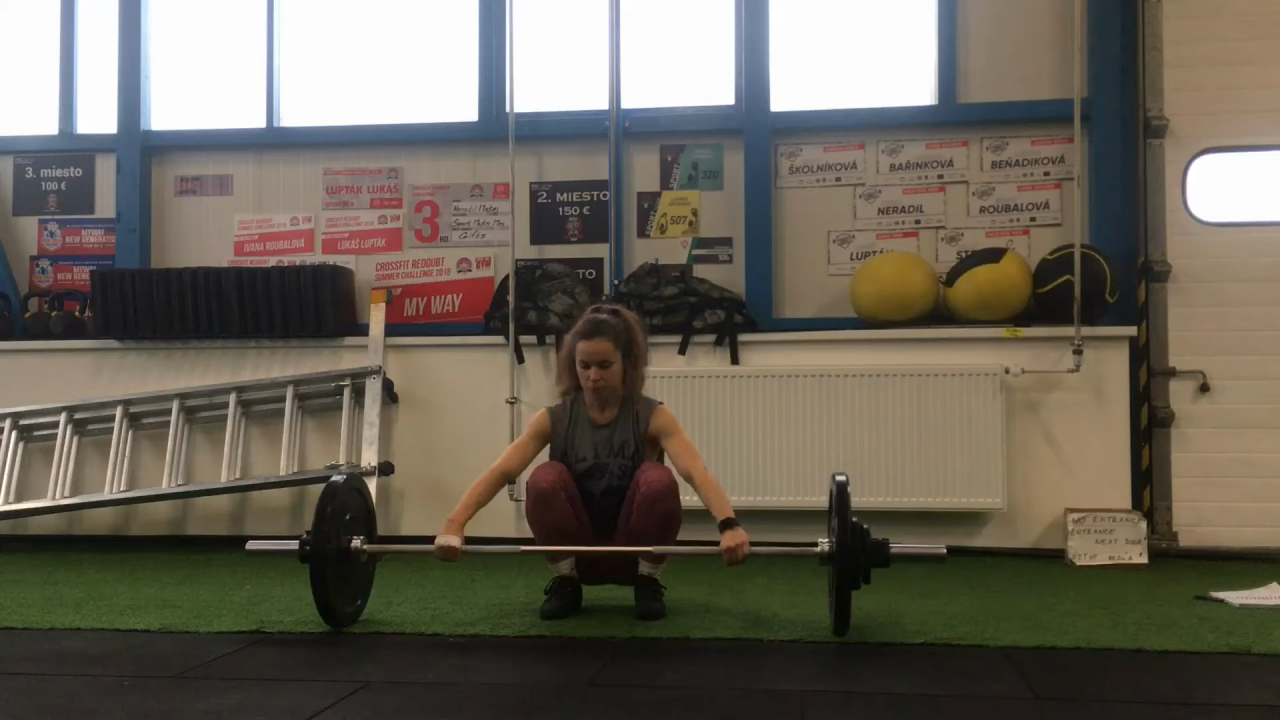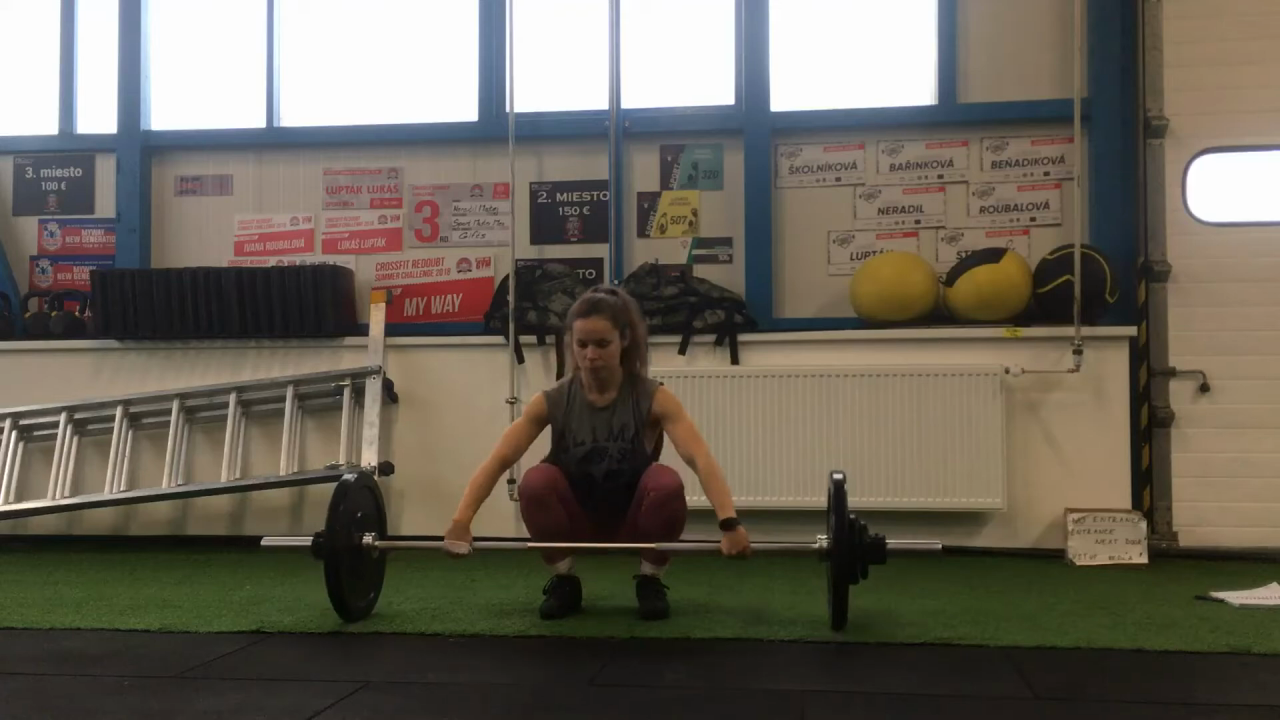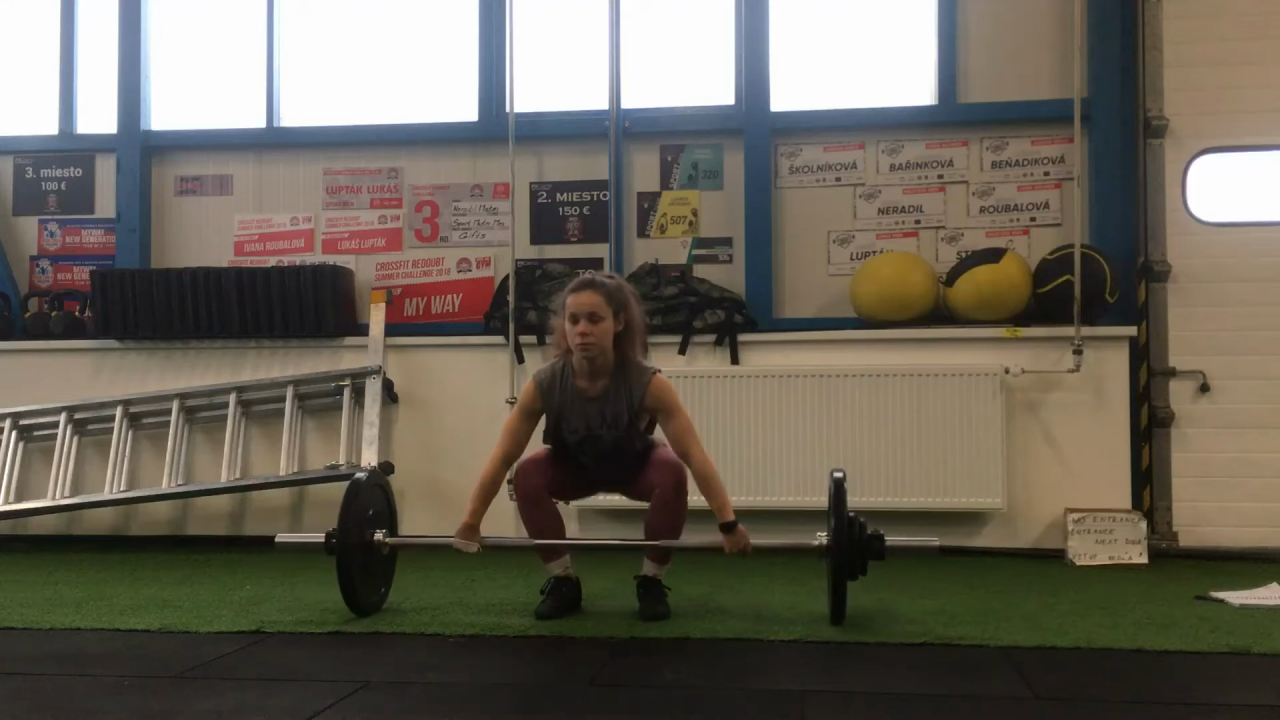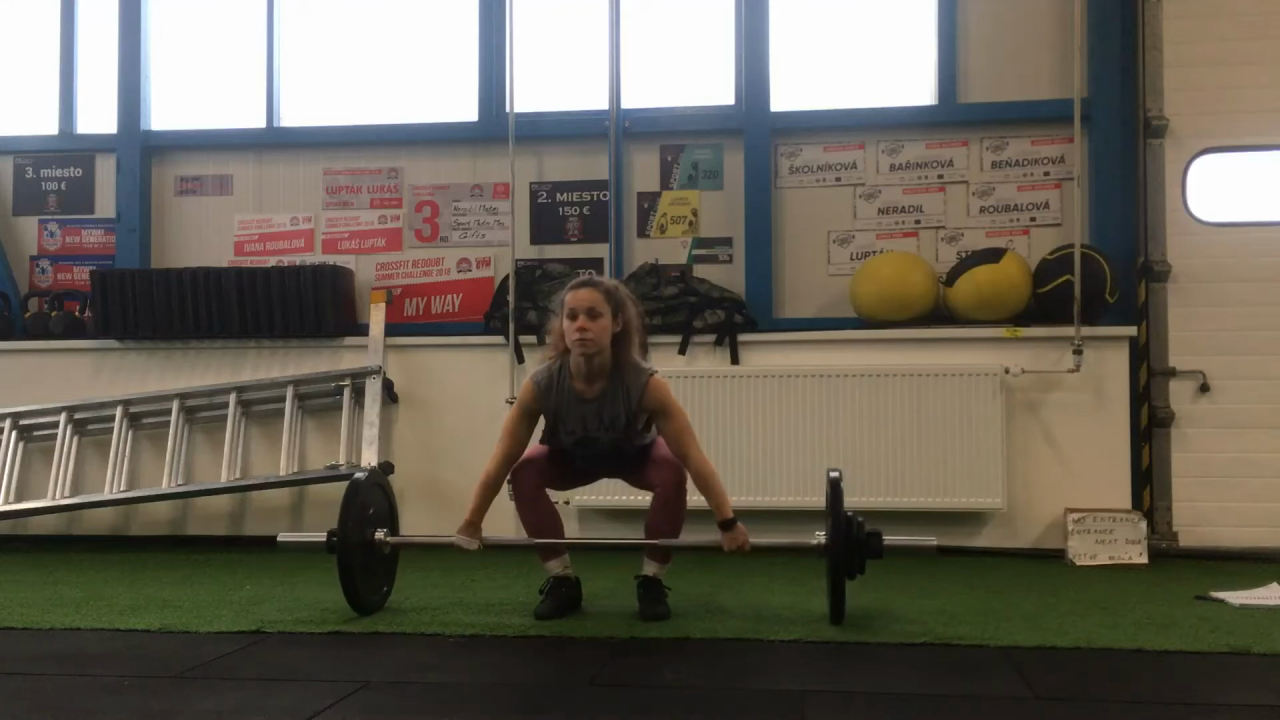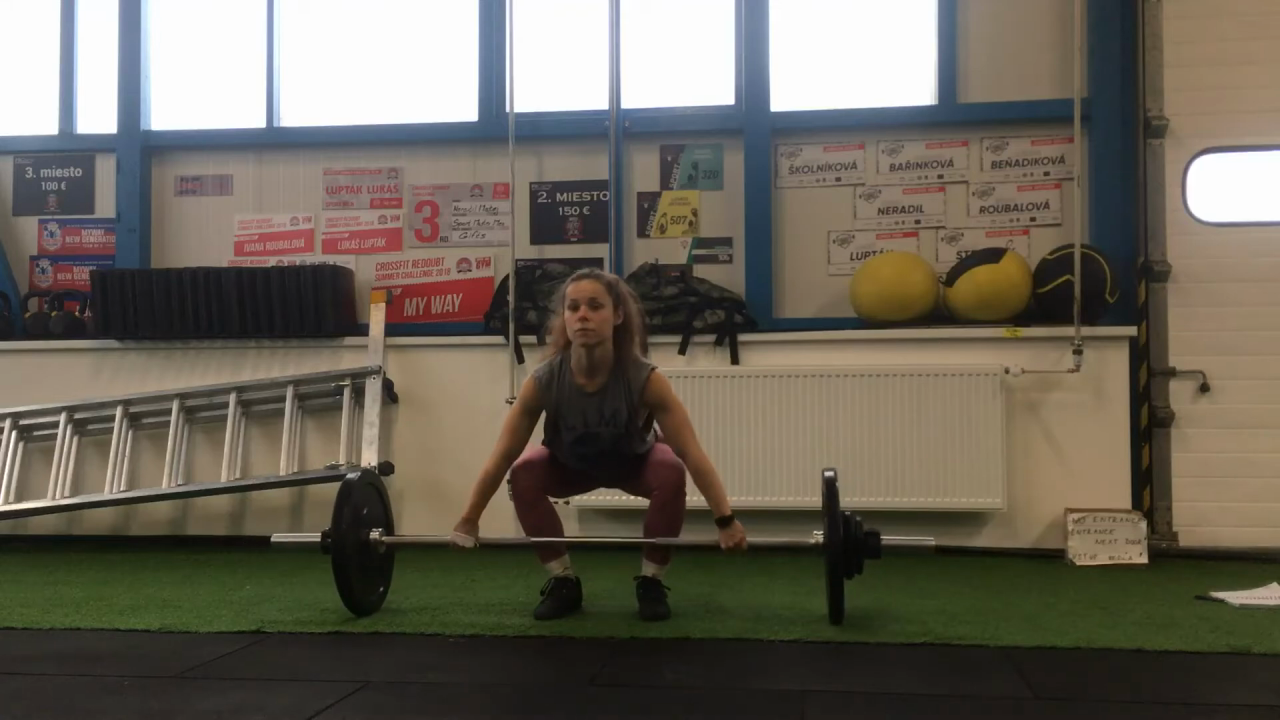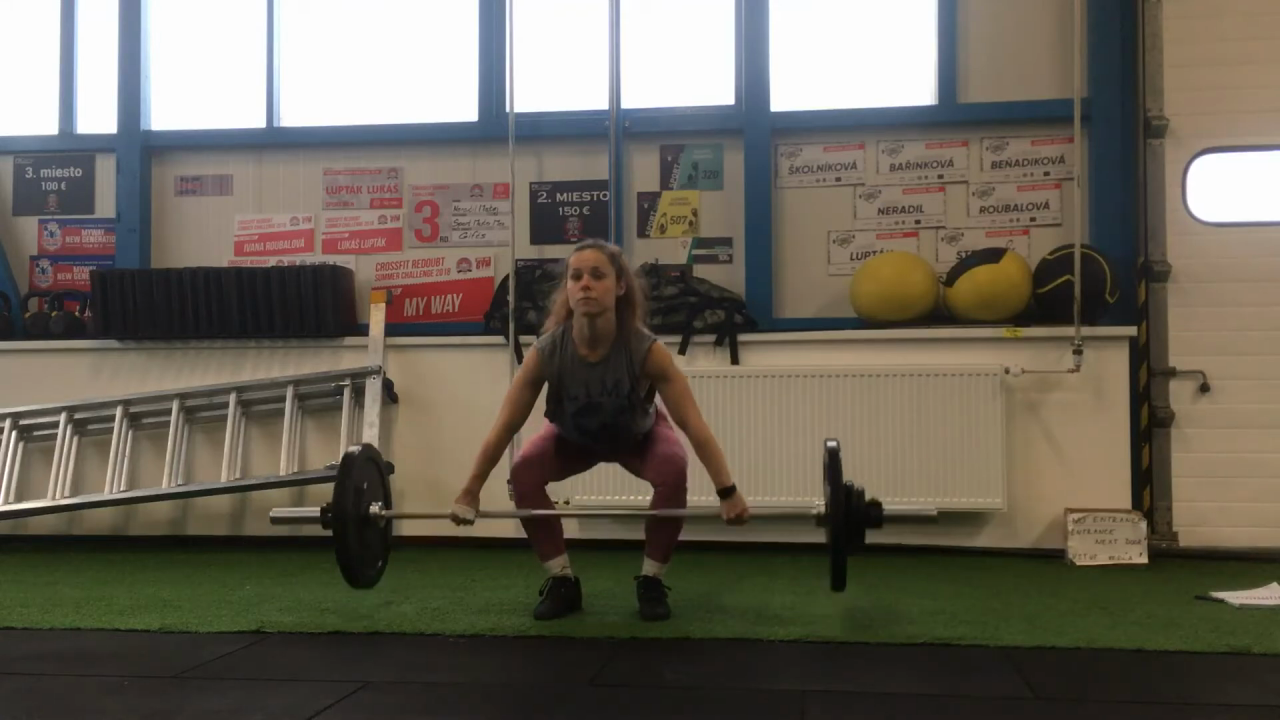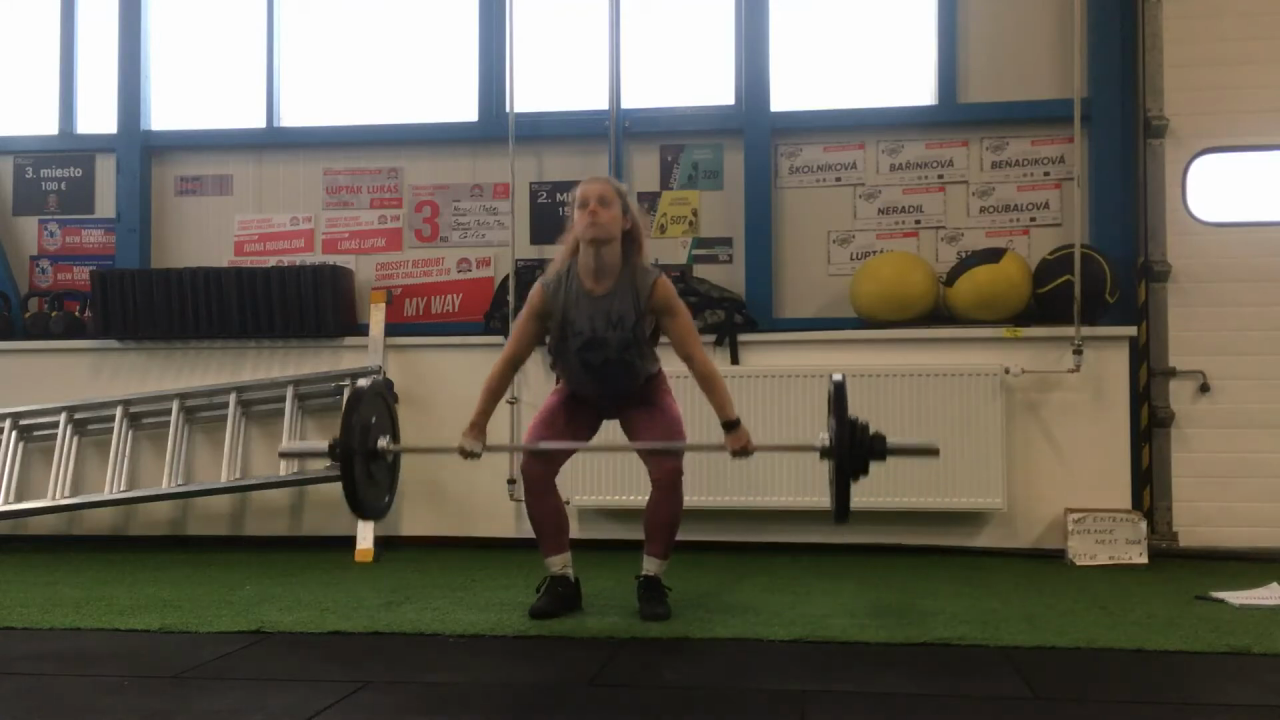
dt=0.3s
person 1, frame 1
left shoulder: (653, 417)
right shoulder: (554, 419)
left elbow: (697, 473)
right elbow: (502, 472)
left wrist: (729, 525)
right wrist: (455, 523)
left hip: (632, 552)
right hip: (577, 552)
left knee: (658, 480)
right knee: (544, 478)
left ankle: (647, 582)
right ankle: (565, 581)
person 1, frame 2
left shoulder: (653, 397)
right shoulder: (551, 401)
left elbow: (699, 458)
right elbow: (500, 460)
left wrist: (729, 523)
right wrist: (461, 522)
left hip: (632, 516)
right hip: (579, 518)
left knee: (667, 484)
right knee: (535, 482)
left ankle: (650, 581)
right ankle: (564, 581)
person 1, frame 3
left shoulder: (648, 383)
right shoulder: (544, 385)
left elbow: (694, 456)
right elbow: (503, 458)
left wrist: (728, 523)
right wrist: (471, 523)
left hip: (633, 466)
right hip: (574, 468)
left knee: (671, 476)
right knee: (527, 476)
left ankle: (651, 581)
right ankle: (563, 581)
person 1, frame 4
left shoulder: (644, 384)
right shoulder: (541, 385)
left elbow: (691, 457)
right elbow: (502, 461)
left wrist: (728, 523)
right wrist: (472, 523)
left hip: (635, 454)
right hip: (572, 458)
left knee: (671, 474)
right knee: (524, 474)
left ankle: (651, 581)
right ankle: (562, 580)
person 1, frame 5
left shoulder: (645, 379)
right shoulder: (543, 381)
left elbow: (691, 453)
right elbow: (502, 456)
left wrist: (726, 520)
right wrist: (469, 520)
left hip: (634, 462)
right hip: (572, 464)
left knee: (671, 475)
right knee: (523, 476)
left ankle: (651, 582)
right ankle: (563, 581)
person 1, frame 6
left shoulder: (646, 350)
right shoulder: (546, 351)
left elbow: (692, 423)
right elbow: (506, 425)
left wrist: (728, 493)
right wrist: (471, 492)
left hip: (637, 435)
right hip: (574, 436)
left knee: (672, 472)
right knee: (524, 473)
left ankle: (651, 582)
right ankle: (562, 581)
person 1, frame 7
left shoulder: (651, 285)
right shoulder: (551, 288)
left elbow: (697, 358)
right elbow: (510, 358)
left wrist: (732, 425)
right wrist: (476, 426)
left hip: (641, 391)
right hip: (578, 392)
left knee: (669, 469)
right knee: (534, 464)
left ankle: (651, 580)
right ankle: (560, 579)
